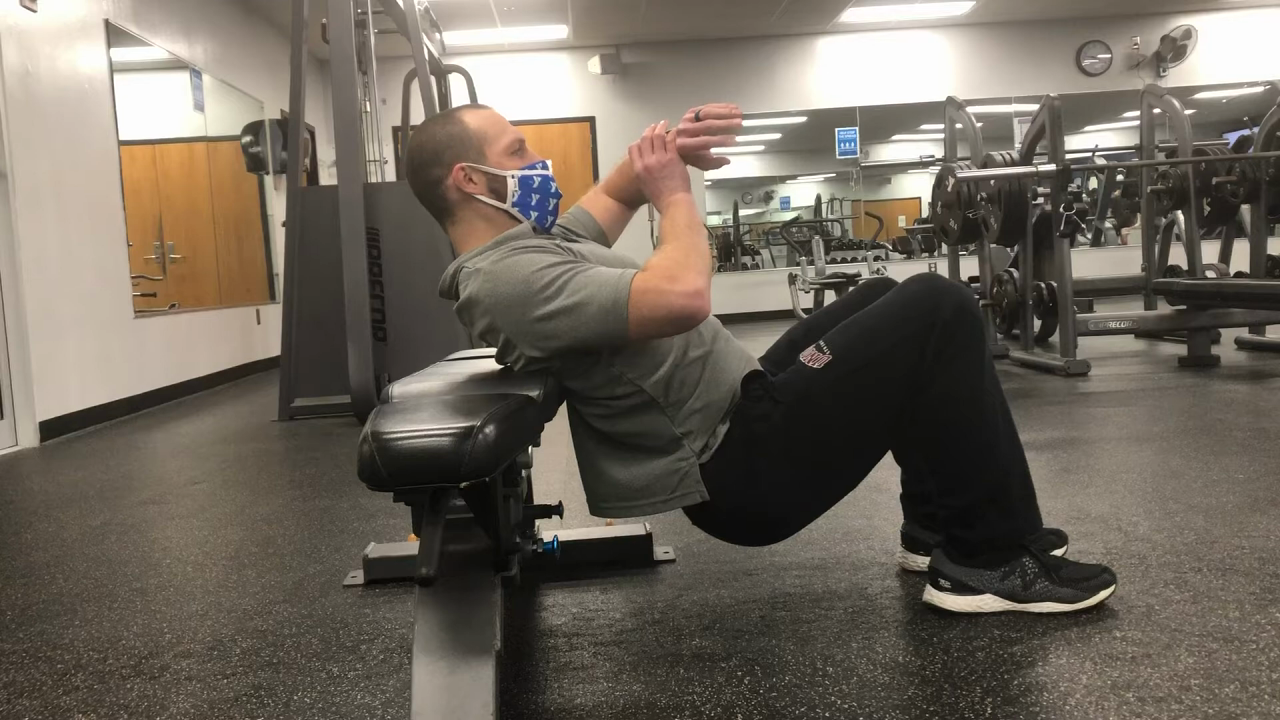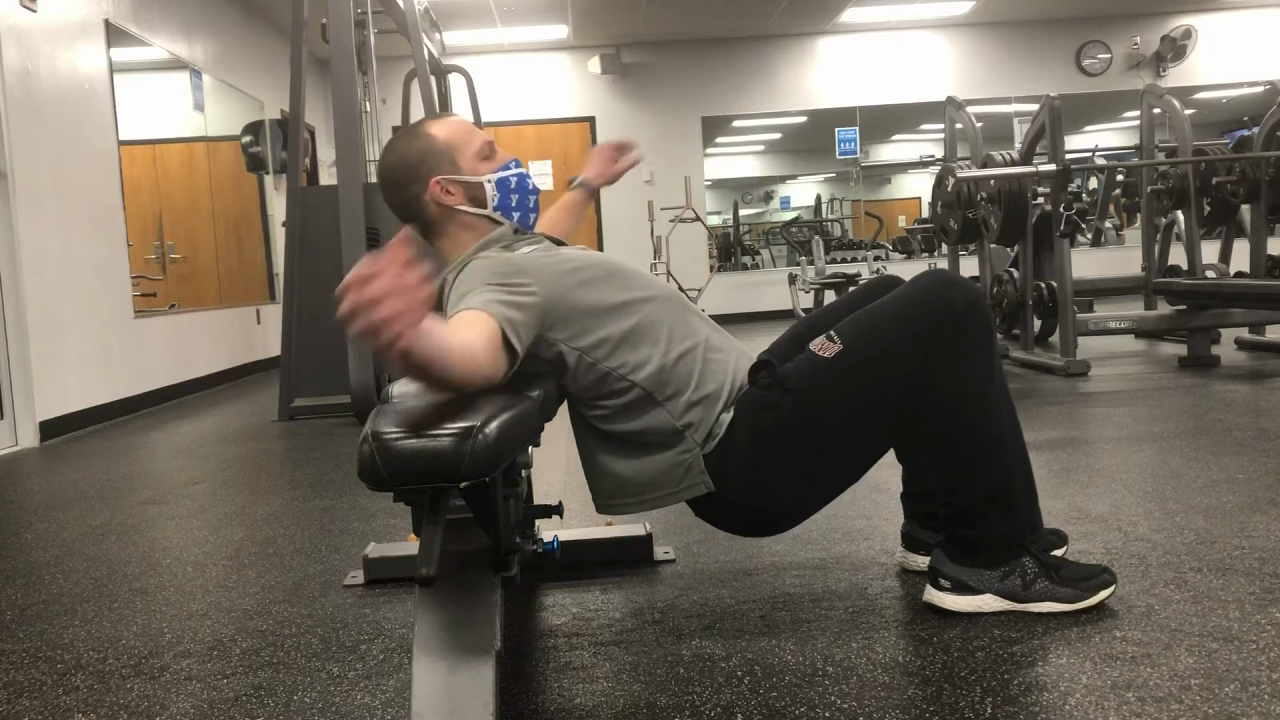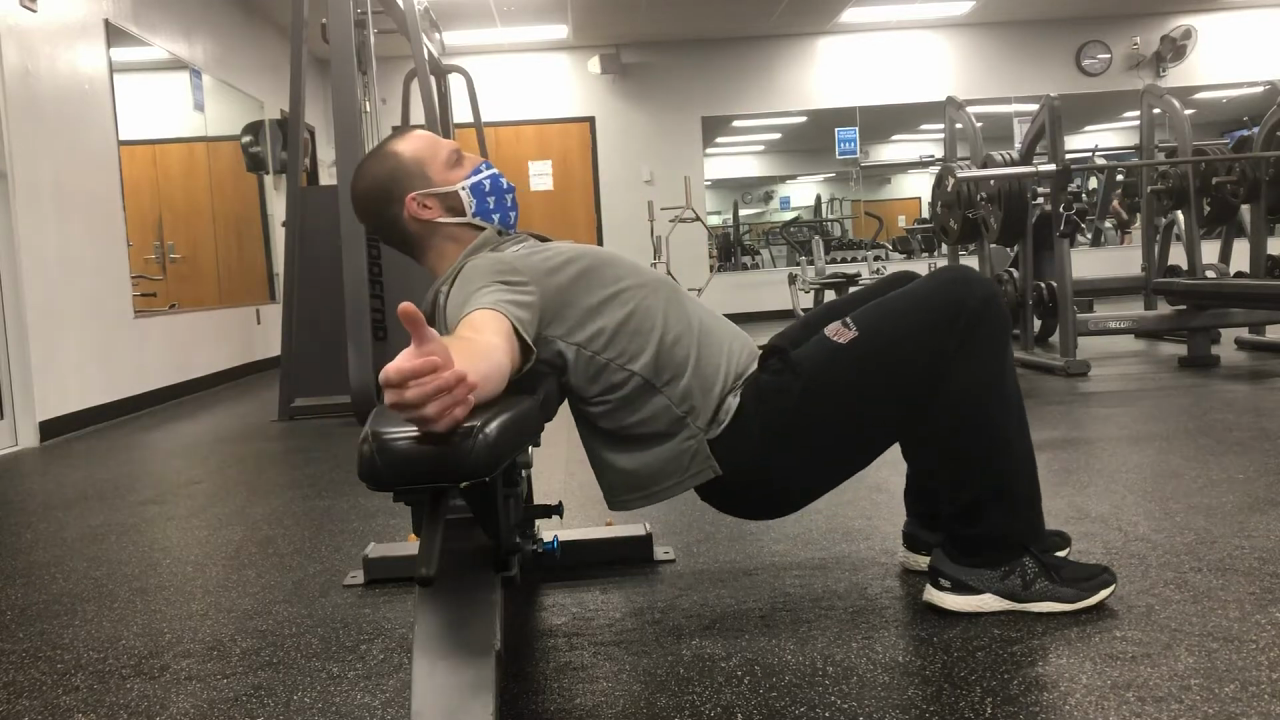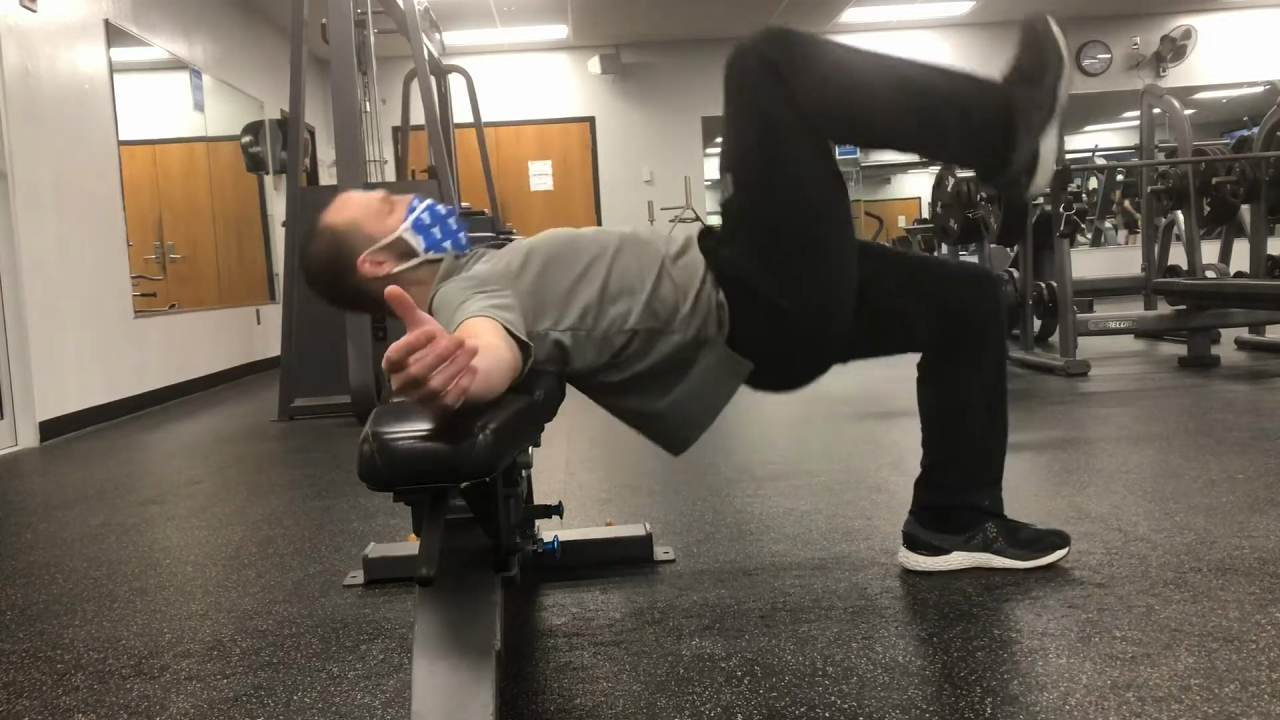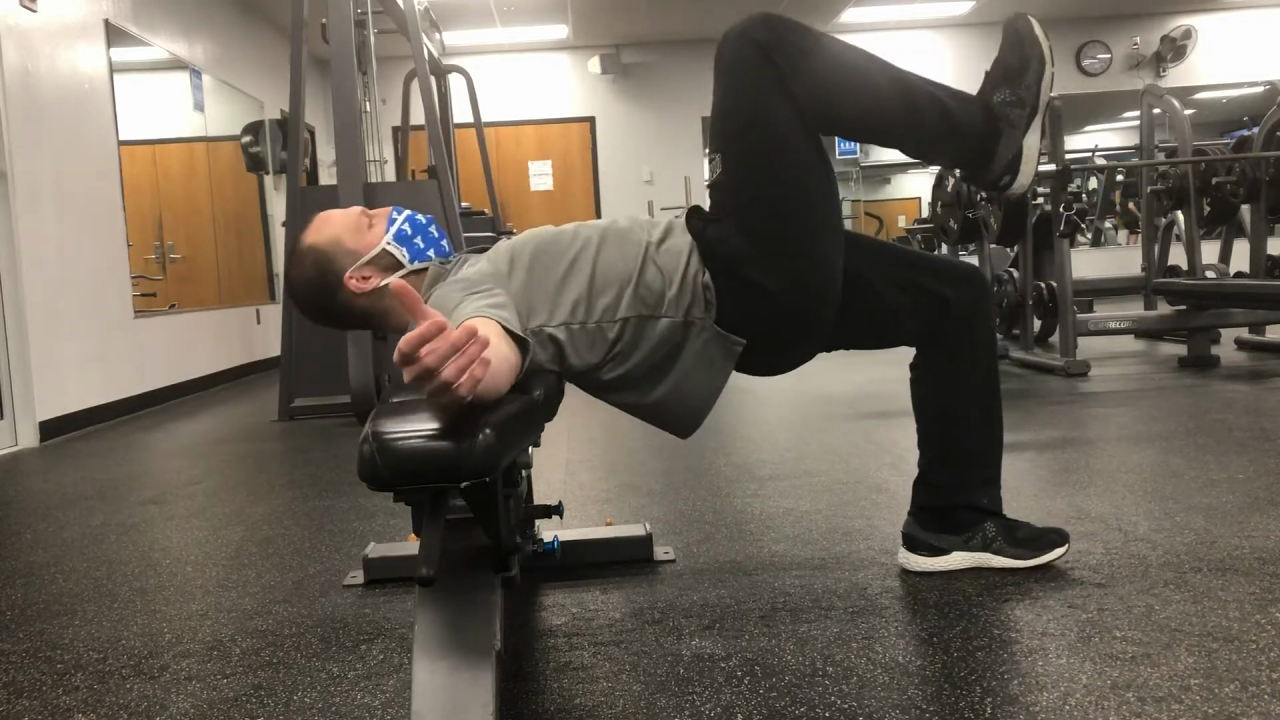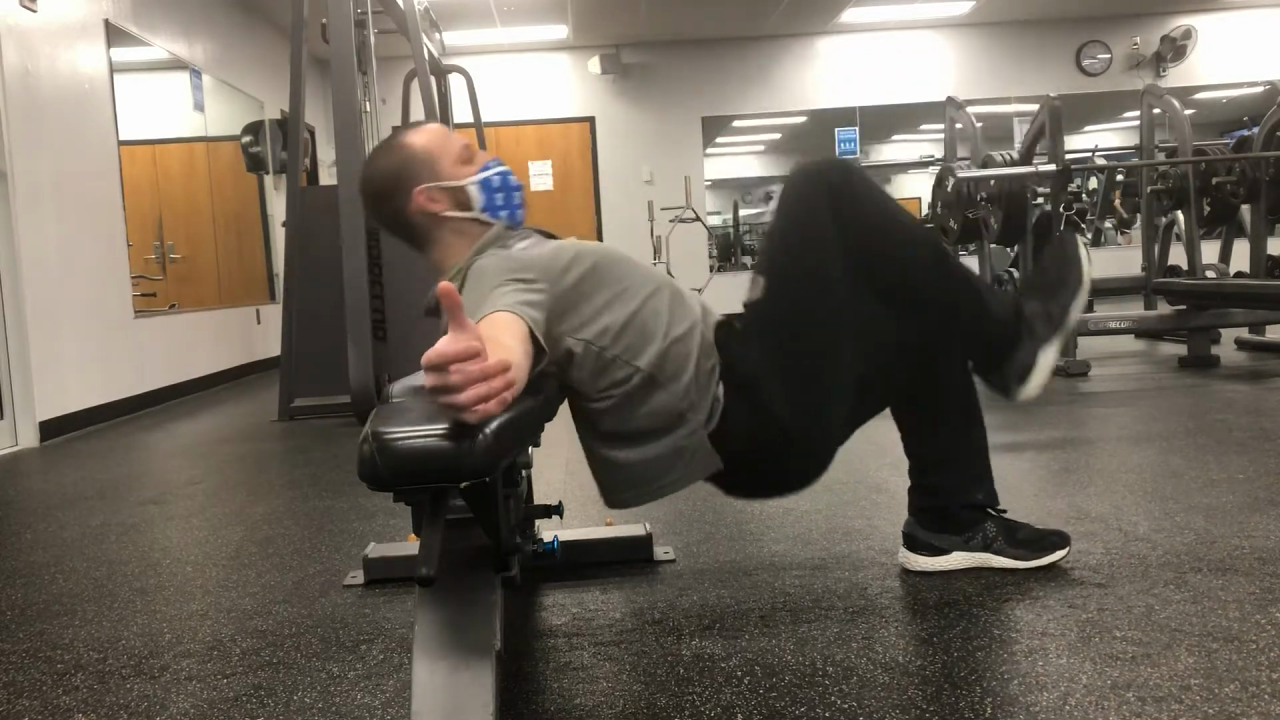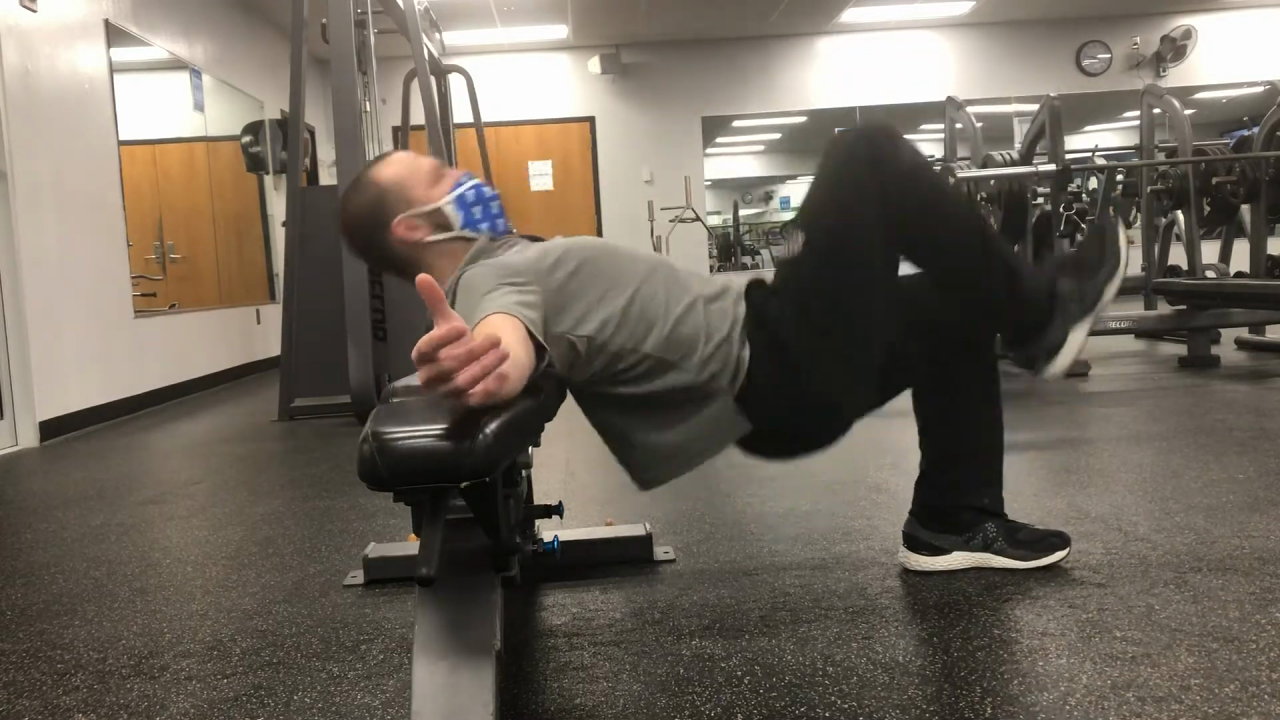
dt=0.7s
person 1, frame 1
left shoulder: (531, 242)
right shoulder: (510, 278)
left elbow: (618, 190)
right elbow: (683, 296)
left wrist: (671, 144)
right wrist: (675, 192)
left hip: (741, 412)
right hip: (743, 464)
left knee: (889, 299)
right knee: (937, 310)
left ankle: (937, 526)
right ankle: (991, 559)
person 1, frame 2
left shoulder: (507, 253)
right shoulder: (488, 279)
right elbow: (467, 350)
left wrist: (589, 181)
right wrist: (405, 332)
left hip: (744, 404)
right hip: (748, 455)
left knee: (896, 297)
right knee: (948, 308)
left ankle: (938, 528)
right ankle: (988, 560)
person 1, frame 3
left shoulder: (499, 257)
right shoulder: (487, 281)
right elbow: (483, 346)
right wrist: (443, 375)
left hip: (746, 390)
right hip: (752, 434)
left knee: (914, 298)
right knee: (962, 304)
left ankle: (939, 525)
right ankle: (988, 558)
person 1, frame 4
left shoulder: (472, 276)
right shoulder: (465, 302)
right elbow: (488, 353)
right wrist: (451, 368)
left hip: (772, 300)
right hip: (762, 303)
left knee: (968, 299)
right knee: (767, 60)
left ankle: (953, 523)
right ankle: (1008, 136)
person 1, frame 5
left shoulder: (464, 278)
right shoulder: (459, 301)
right elbow: (495, 355)
right wrist: (463, 365)
left hip: (752, 284)
right hip: (748, 286)
left knee: (954, 297)
right knee: (759, 47)
left ankle: (953, 522)
right ankle: (987, 140)
person 1, frame 6
left shoulder: (503, 257)
right shoulder: (500, 273)
right elbow: (503, 344)
right wrist: (478, 368)
left hip: (746, 413)
right hip: (760, 420)
left knee: (915, 321)
right knee: (826, 188)
left ankle: (952, 521)
right ankle: (1008, 334)
person 1, frame 7
left shoulder: (500, 266)
right shoulder: (491, 284)
right elbow: (504, 347)
right wrist: (475, 361)
left hip: (758, 358)
right hip: (779, 373)
left knee: (951, 308)
right knee: (869, 159)
left ankle: (954, 522)
right ankle: (1037, 315)
